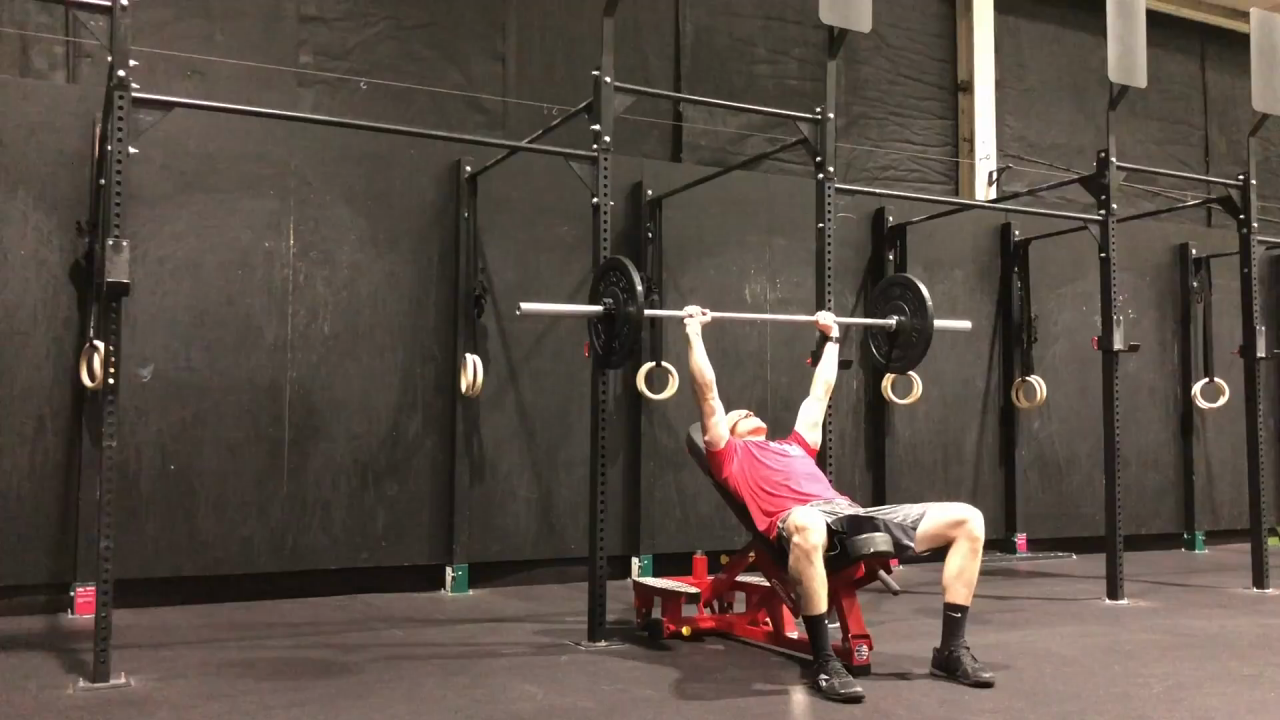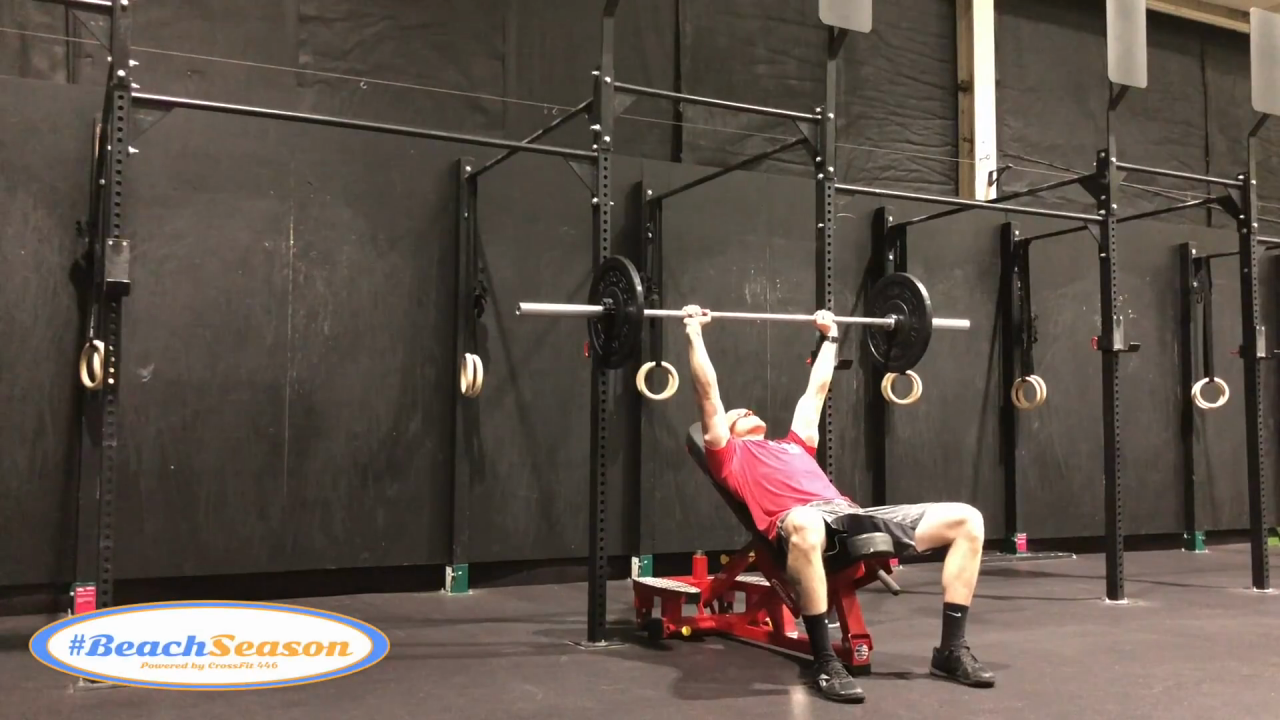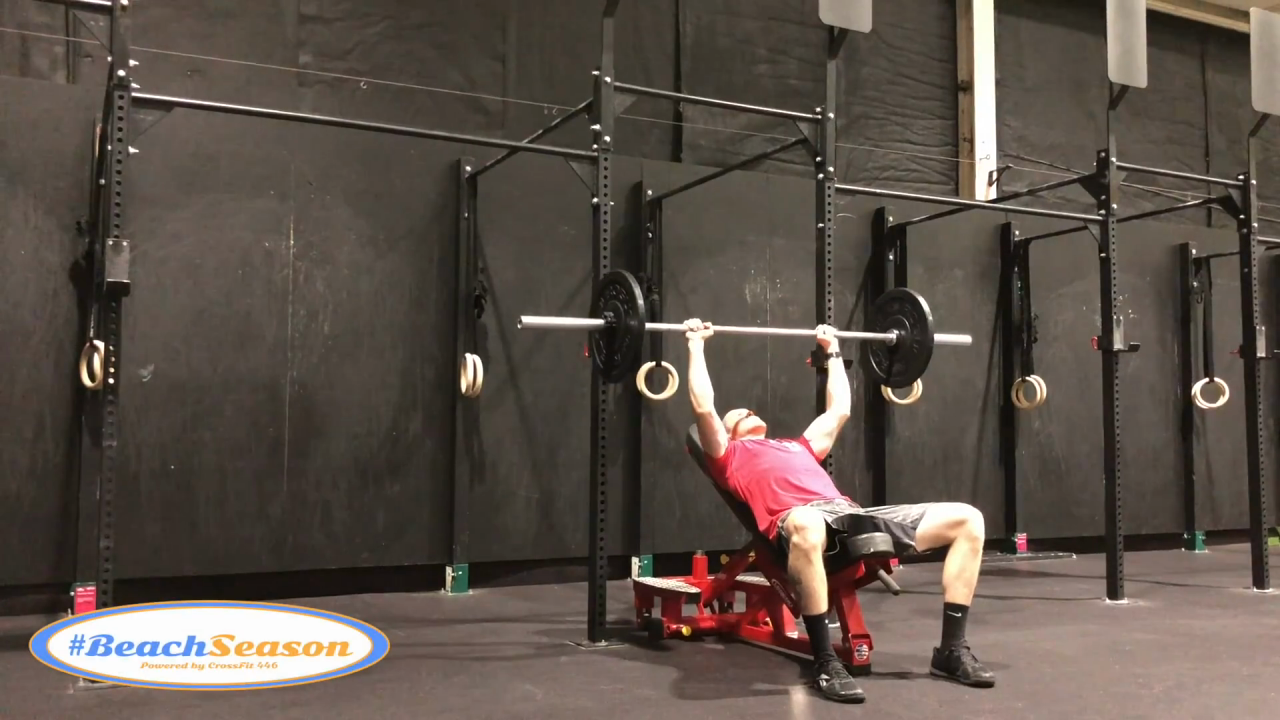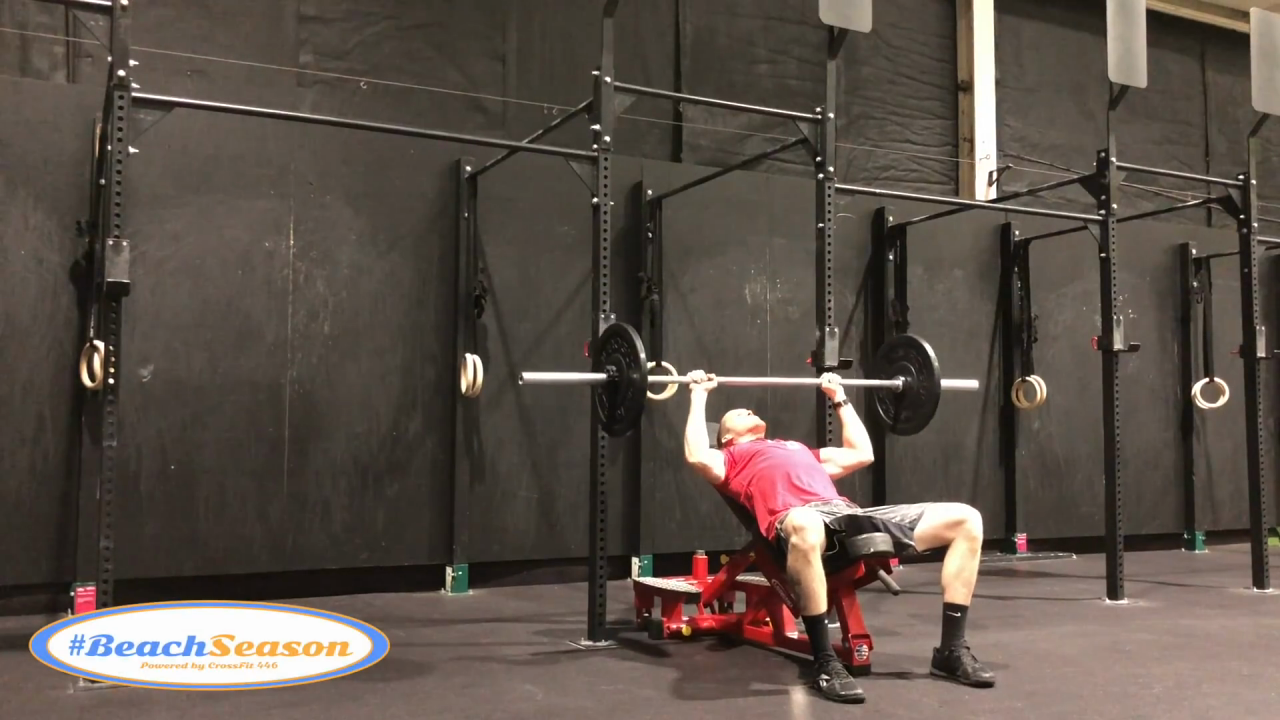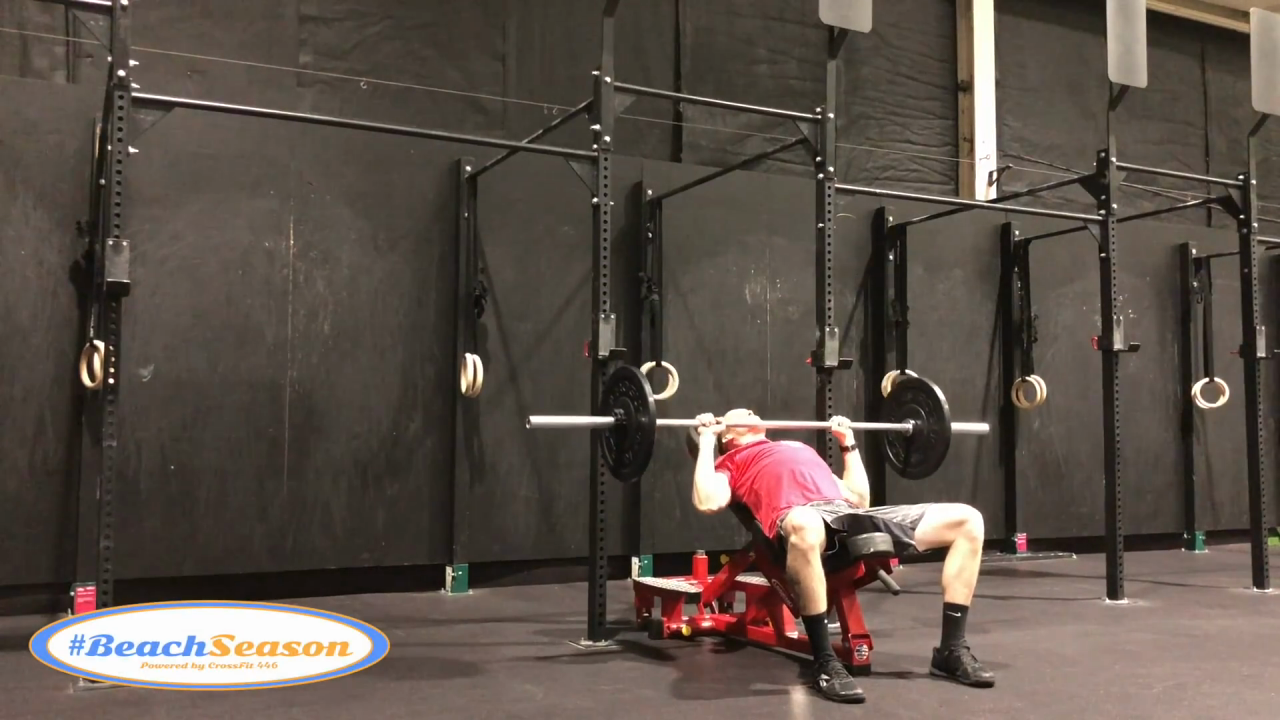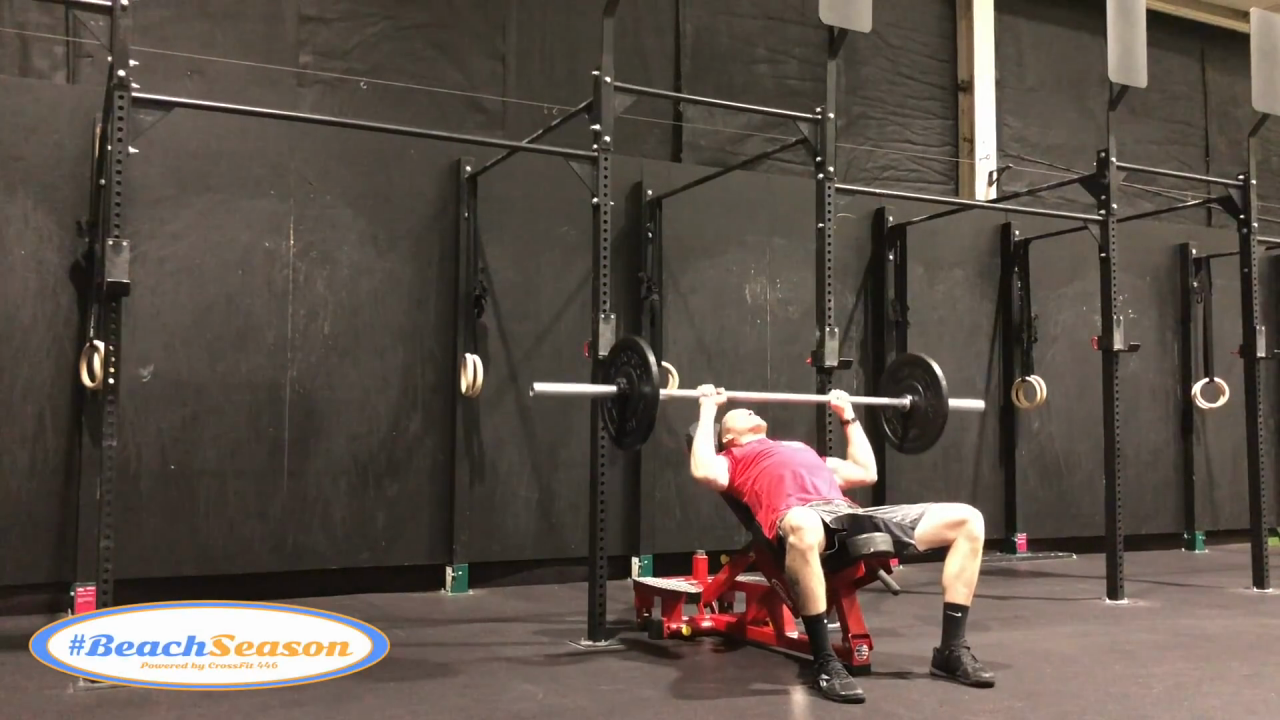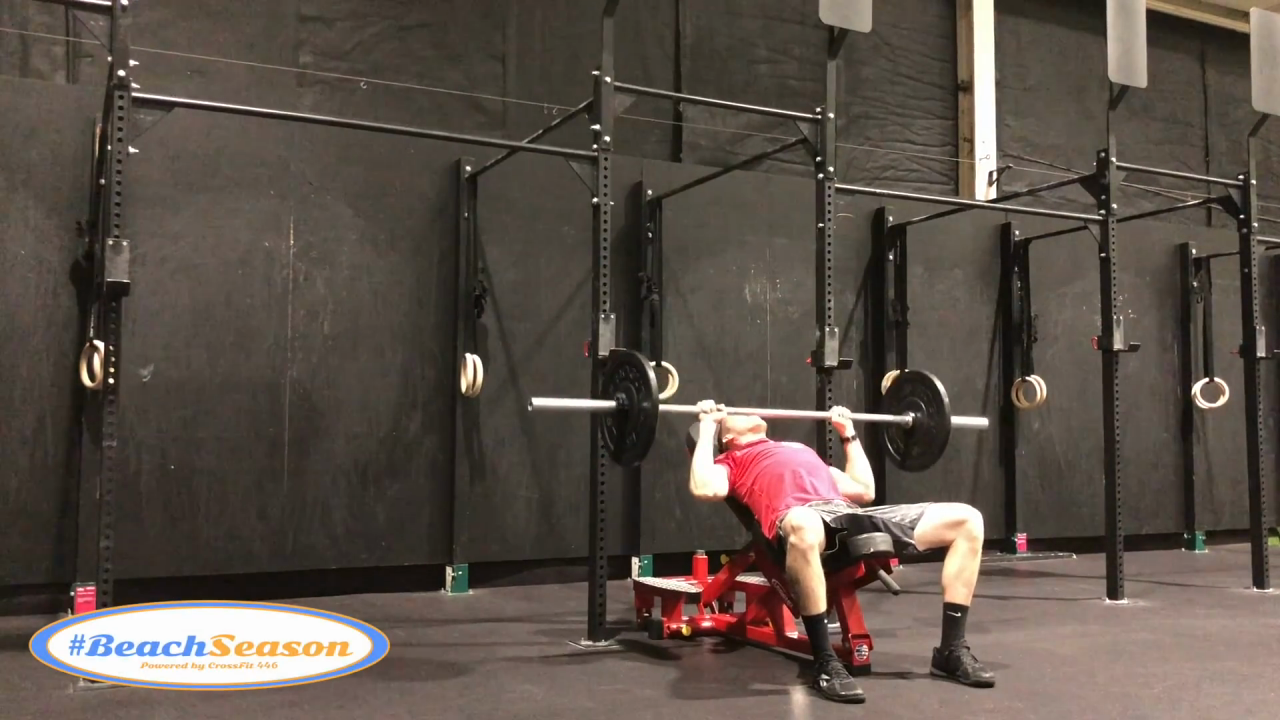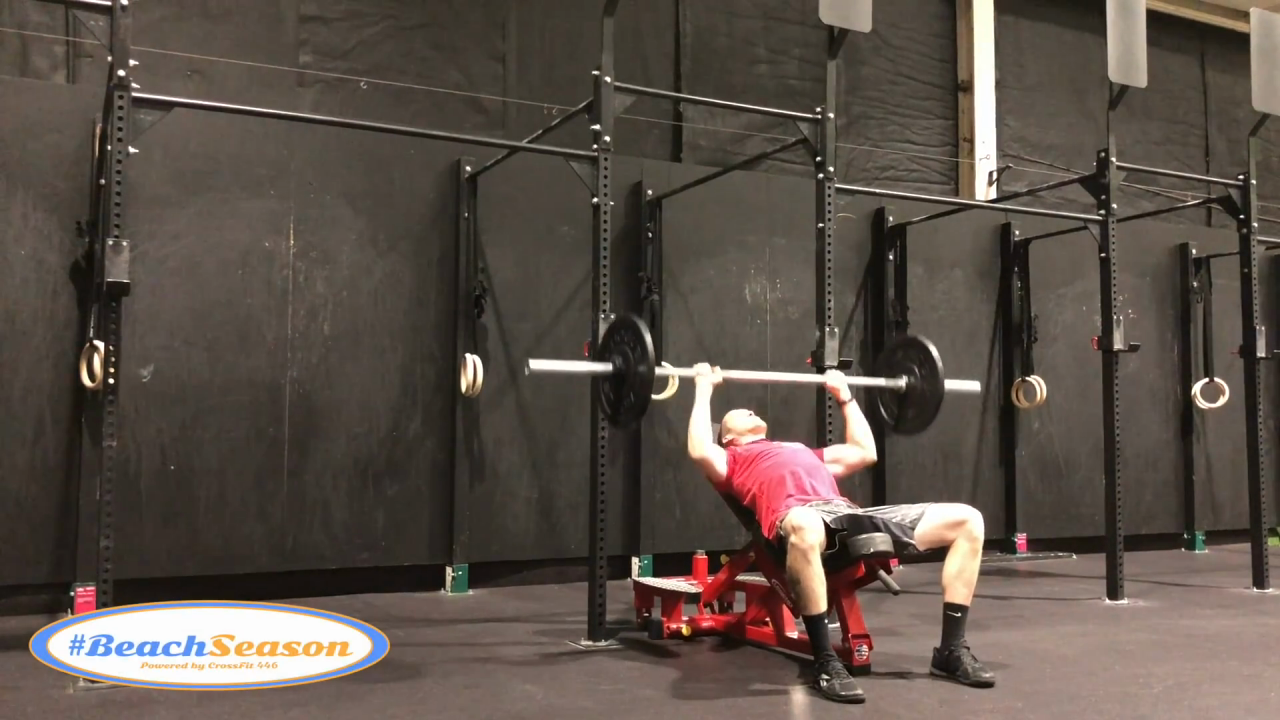
dt=0.7s
person 1, frame 1
left shoulder: (795, 445)
right shoulder: (729, 454)
left elbow: (820, 393)
right elbow: (708, 394)
left wrist: (832, 336)
right wrist: (694, 332)
left hip: (852, 514)
right hip: (801, 520)
left knee: (967, 520)
right knee: (808, 527)
left ankle: (952, 650)
right ankle: (824, 662)
person 1, frame 2
left shoulder: (794, 445)
right shoulder: (729, 454)
left elbow: (817, 389)
right elbow: (707, 392)
left wrist: (830, 336)
right wrist: (694, 332)
left hip: (853, 515)
right hip: (804, 522)
left knee: (966, 520)
right knee: (805, 526)
left ankle: (952, 650)
right ankle: (825, 662)
person 1, frame 3
left shoulder: (797, 446)
right shoulder: (730, 455)
left elbow: (840, 409)
right elbow: (703, 409)
left wrist: (832, 351)
right wrist: (696, 345)
left hip: (853, 514)
right hip: (803, 520)
left knee: (967, 520)
right knee: (807, 528)
left ankle: (952, 650)
right ankle: (826, 662)
person 1, frame 4
left shoulder: (799, 449)
right shoulder: (730, 459)
left elbow: (862, 454)
right elbow: (699, 457)
left wrist: (839, 399)
right wrist: (699, 395)
left hip: (852, 514)
right hip: (800, 519)
left knee: (966, 520)
right knee: (805, 526)
left ankle: (952, 650)
right ankle: (825, 662)
person 1, frame 5
left shoulder: (802, 450)
right shoulder: (731, 462)
right elbow: (707, 503)
left wrist: (848, 443)
right wrist: (706, 441)
left hip: (850, 515)
right hip: (803, 518)
left knee: (967, 521)
right knee: (805, 527)
left ankle: (951, 651)
right ankle: (825, 663)
person 1, frame 6
left shoulder: (802, 451)
right shoulder: (733, 460)
left elbow: (866, 473)
right elbow: (704, 472)
left wrist: (848, 416)
right wrist: (708, 409)
left hip: (852, 514)
right hip: (802, 519)
left knee: (968, 521)
right knee: (803, 527)
left ankle: (952, 650)
right ankle: (825, 662)
person 1, frame 7
left shoulder: (802, 449)
right shoulder: (731, 461)
left elbow: (865, 491)
right elbow: (703, 489)
left wrist: (848, 433)
right wrist: (707, 426)
left hip: (852, 517)
right hip: (803, 520)
left knee: (966, 520)
right knee: (804, 527)
left ankle: (951, 651)
right ankle: (826, 663)
person 1, frame 8
left shoulder: (804, 453)
right shoulder: (732, 461)
left elbow: (865, 453)
right elbow: (700, 451)
left wrist: (844, 395)
right wrist: (704, 387)
left hip: (851, 514)
right hip: (802, 519)
left knee: (967, 521)
right knee: (805, 528)
left ankle: (952, 651)
right ankle: (826, 663)
